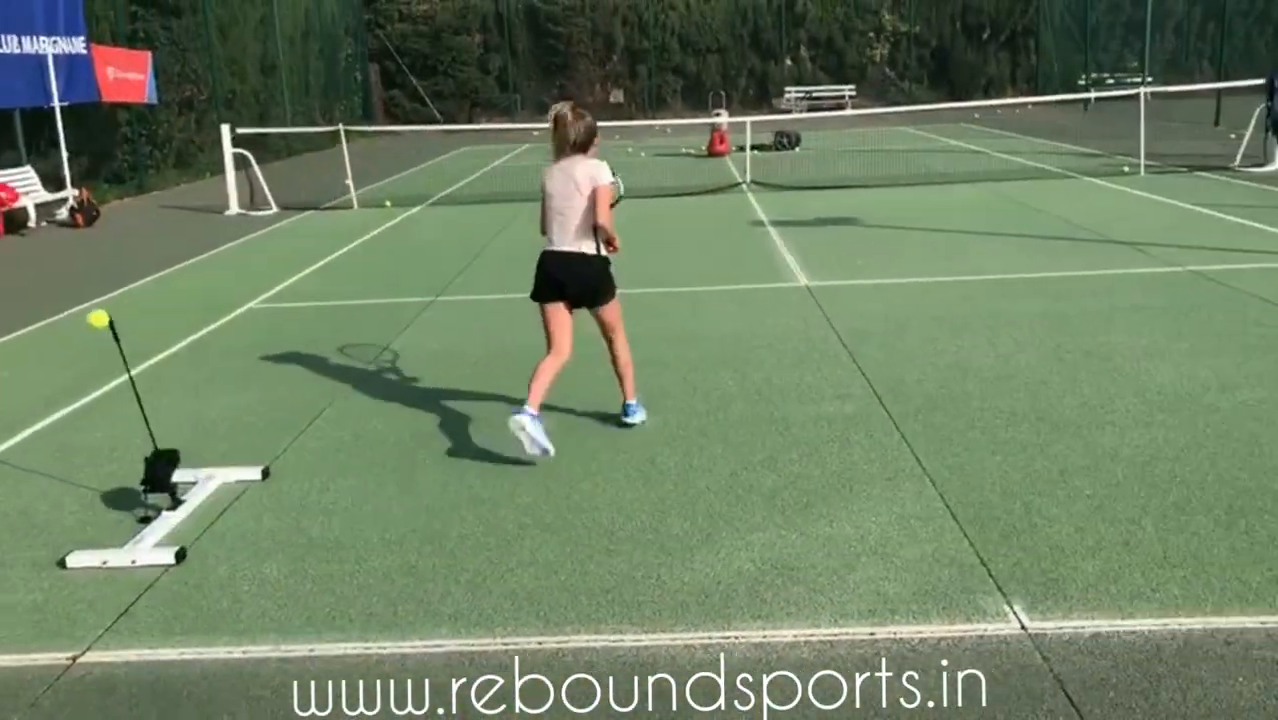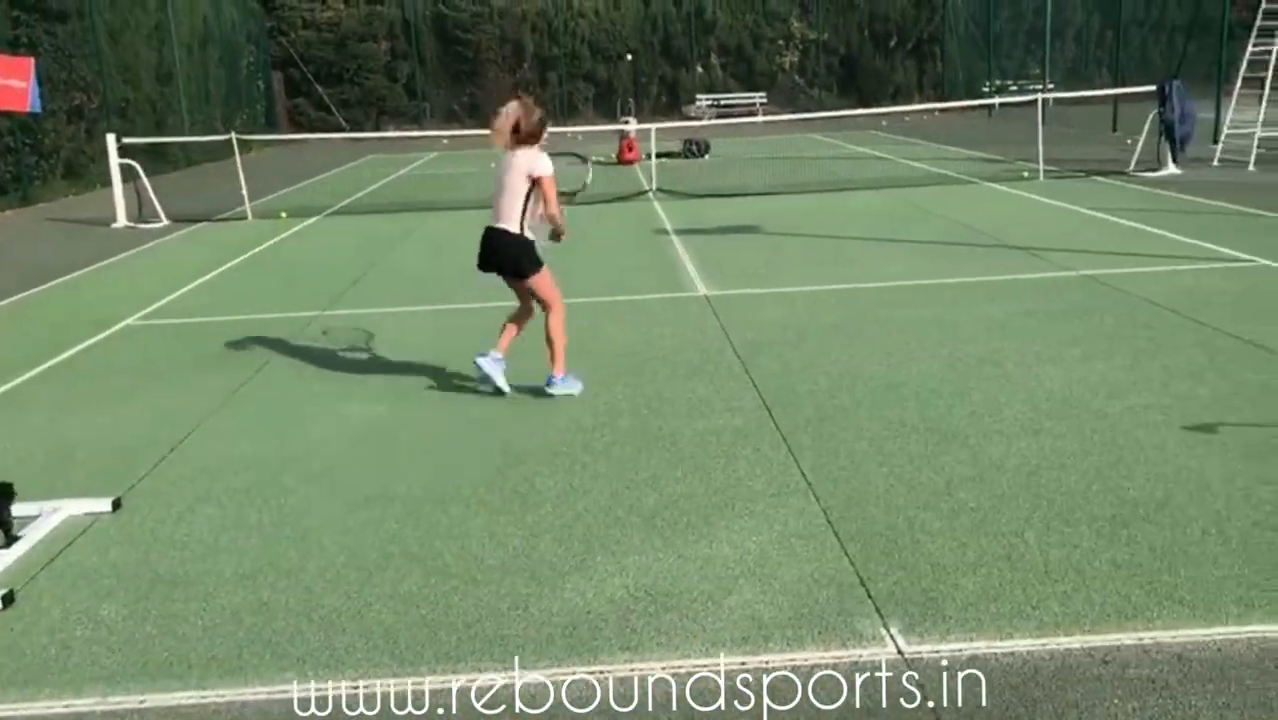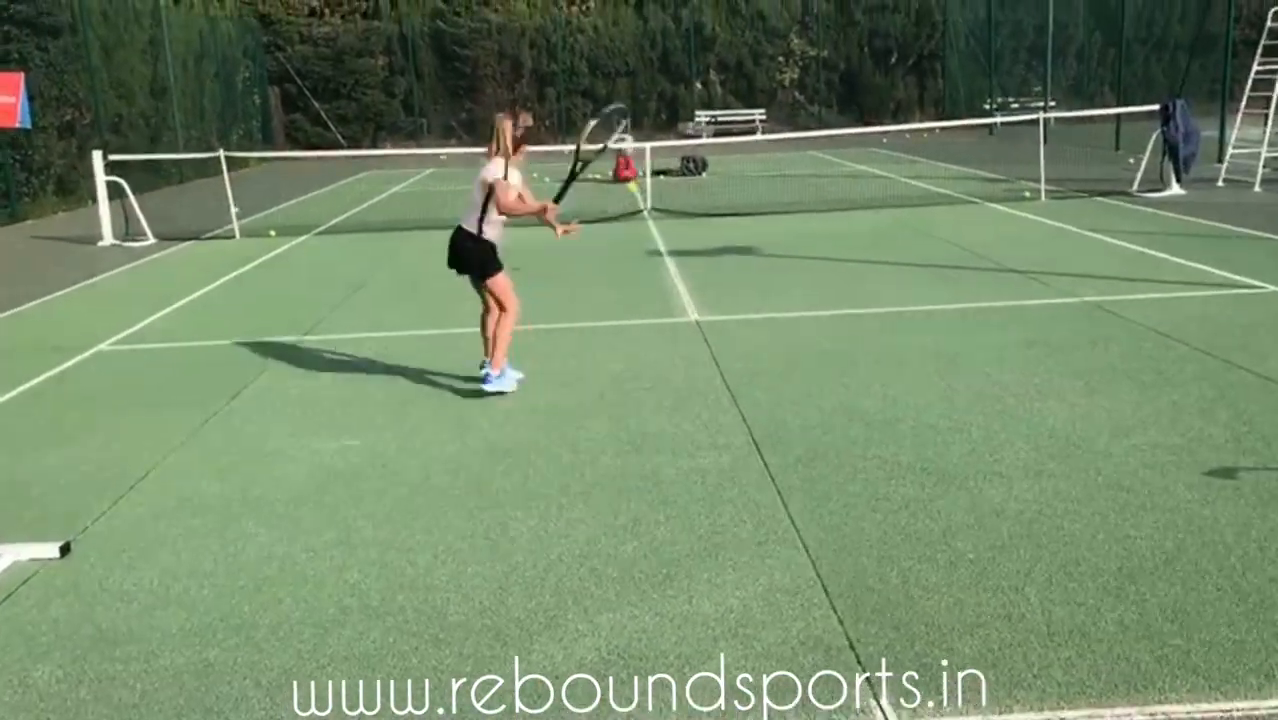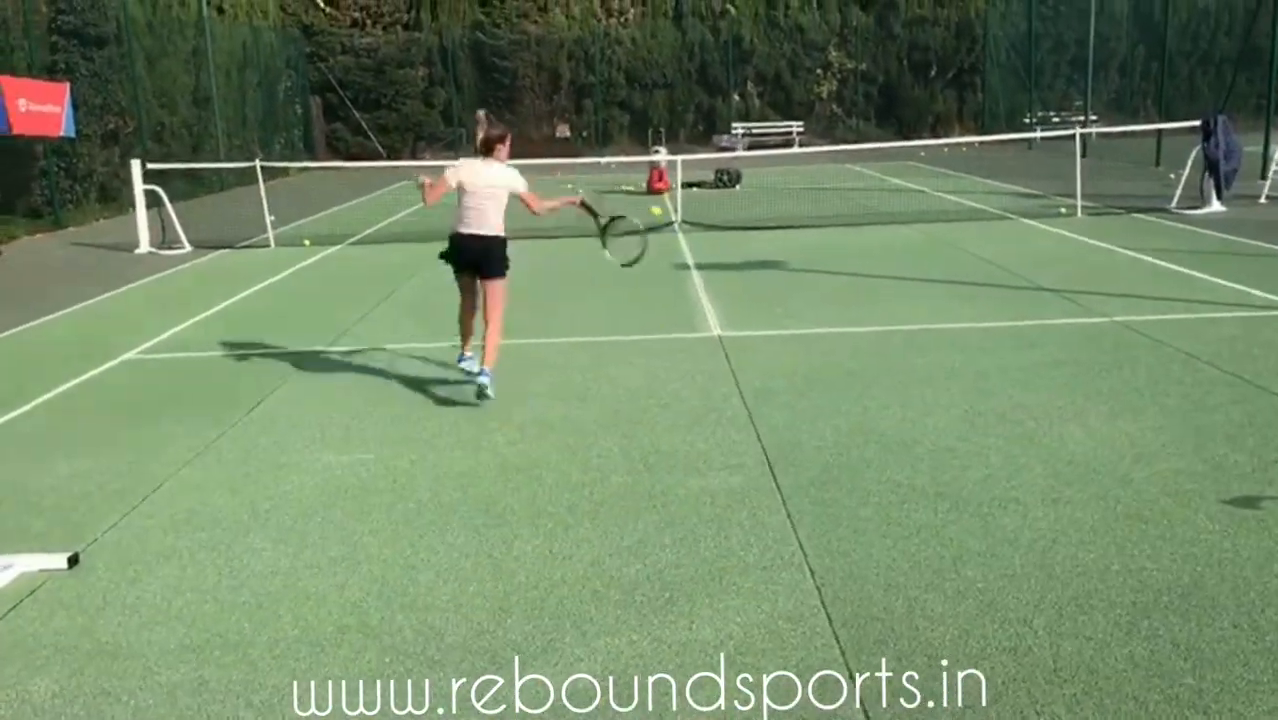
dt=0.5s
person 1, frame 1
left shoulder: (550, 172)
right shoulder: (597, 169)
right elbow: (602, 220)
right wrist: (614, 240)
left hip: (551, 267)
right hip: (588, 267)
left knee: (558, 353)
right knee: (616, 337)
left ankle: (529, 414)
right ankle: (630, 405)
person 1, frame 2
left shoulder: (509, 156)
right shoulder: (538, 159)
right elbow: (552, 211)
left wrist: (538, 213)
right wrist: (559, 229)
left hip: (494, 239)
right hip: (515, 243)
left knee: (527, 304)
right knee: (554, 306)
left ankle: (494, 358)
right ankle: (558, 377)
person 1, frame 3
left shoulder: (509, 168)
right shoulder: (499, 167)
left elbow: (529, 202)
right elbow: (505, 206)
left wrist: (555, 225)
right wrist: (541, 209)
left hip: (469, 242)
right hip: (474, 244)
left knee: (491, 303)
right knee: (510, 307)
left ankle: (493, 363)
right ankle: (495, 374)
person 1, frame 4
left shoulder: (462, 167)
right shoulder: (509, 175)
left elbow: (430, 199)
right elbow: (538, 208)
left wrist: (424, 184)
right wrist: (567, 201)
left hip: (461, 243)
right hip: (489, 246)
left knee: (468, 302)
right knee: (494, 316)
left ankle: (466, 355)
right ankle: (485, 373)
